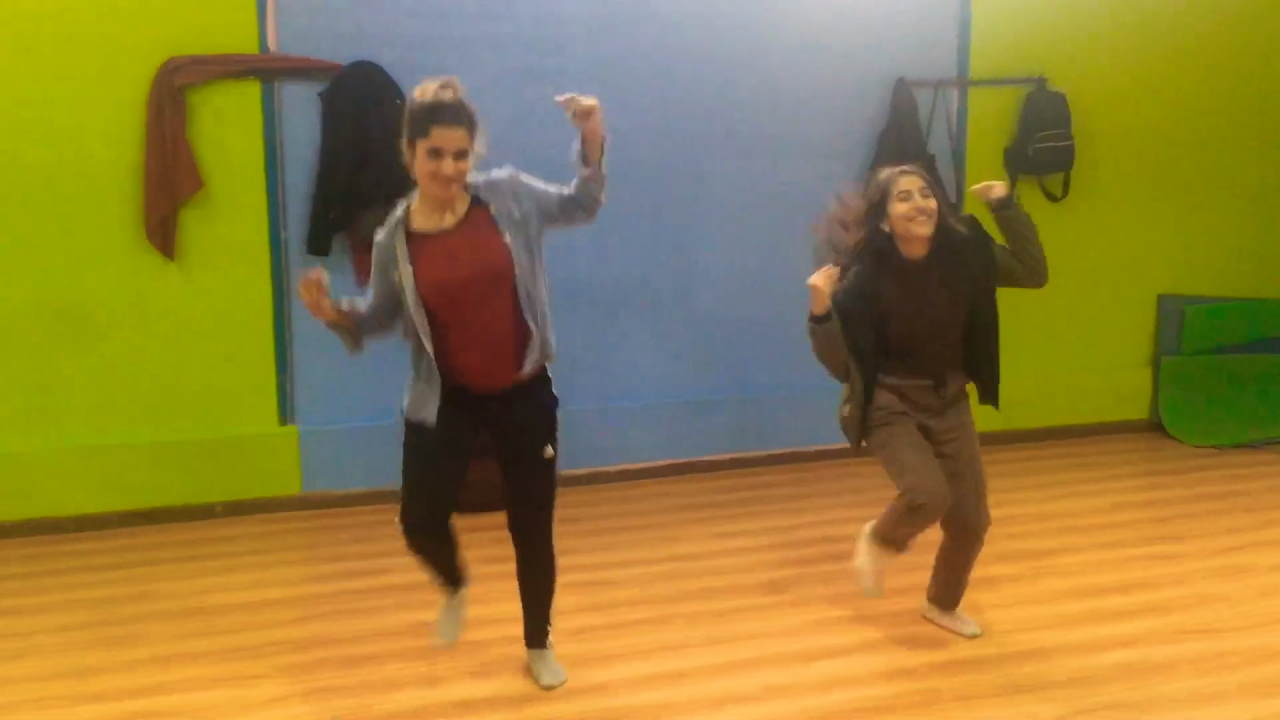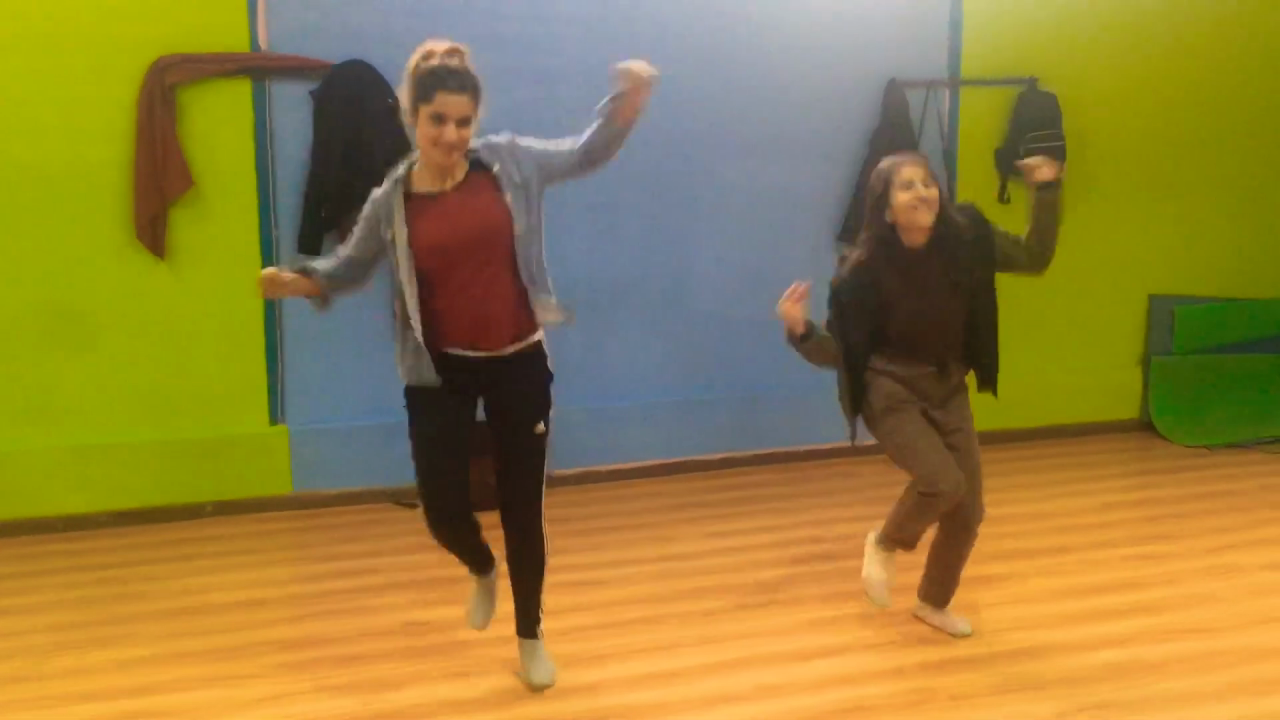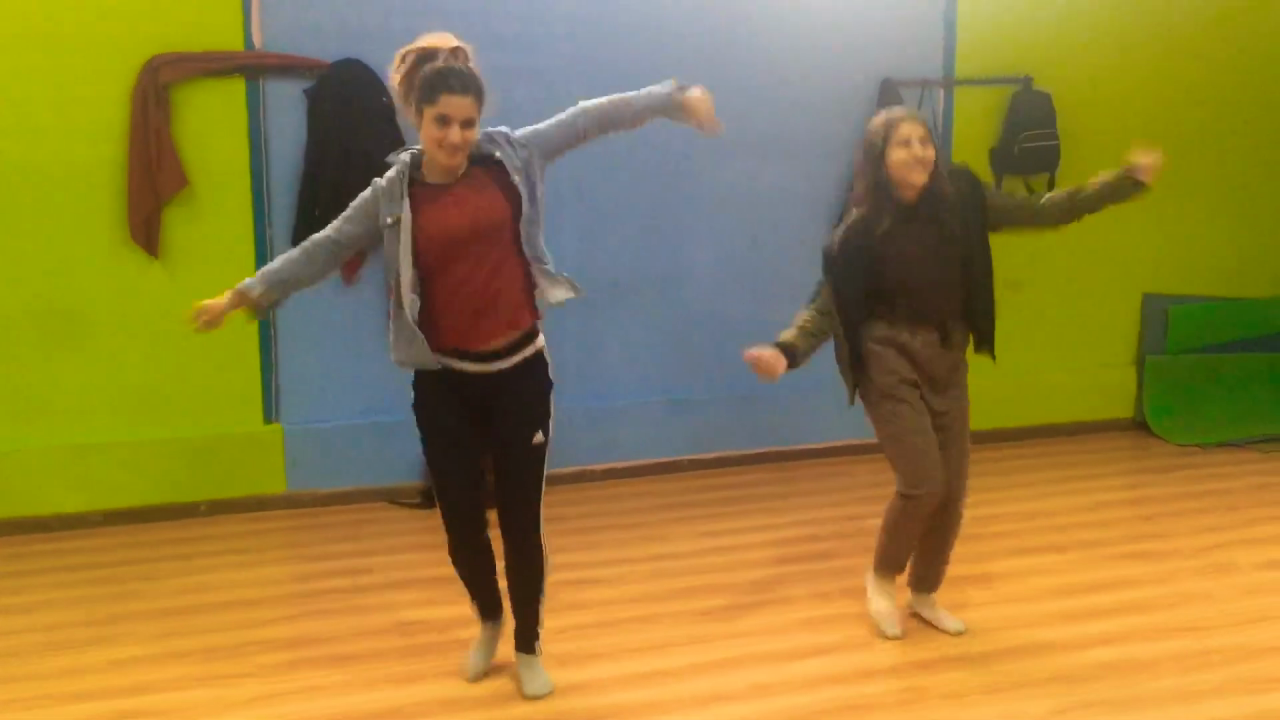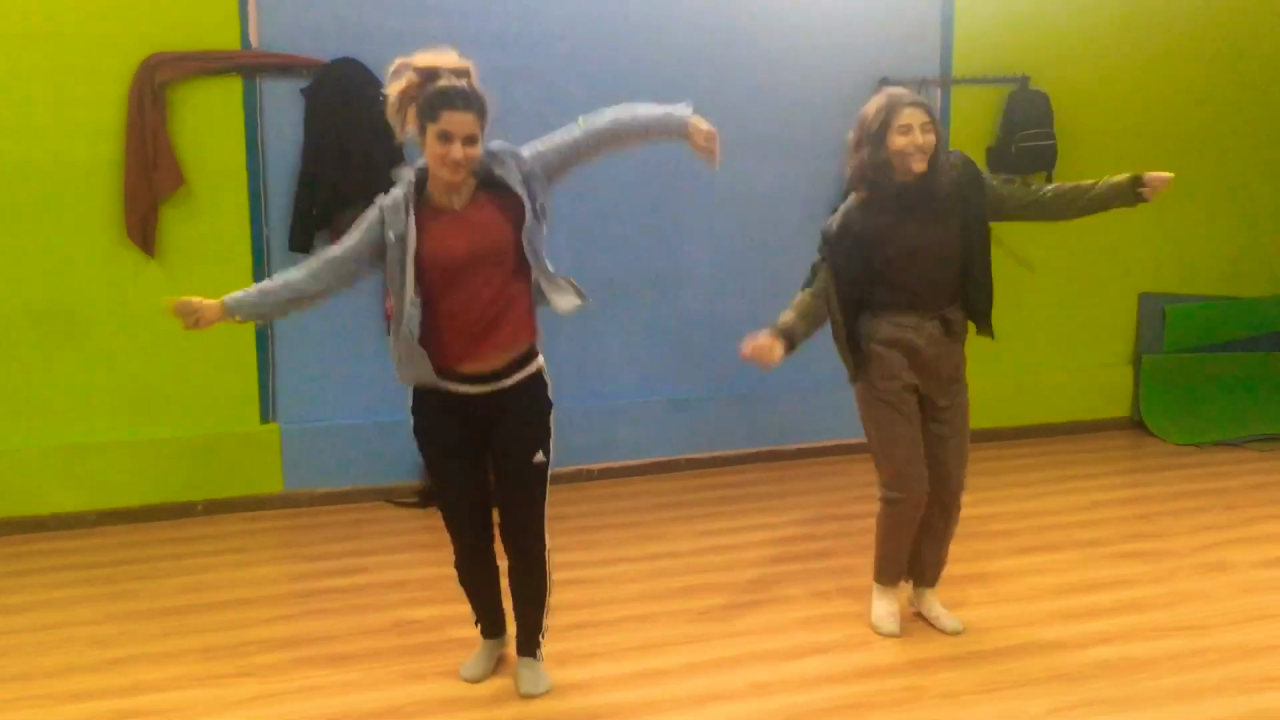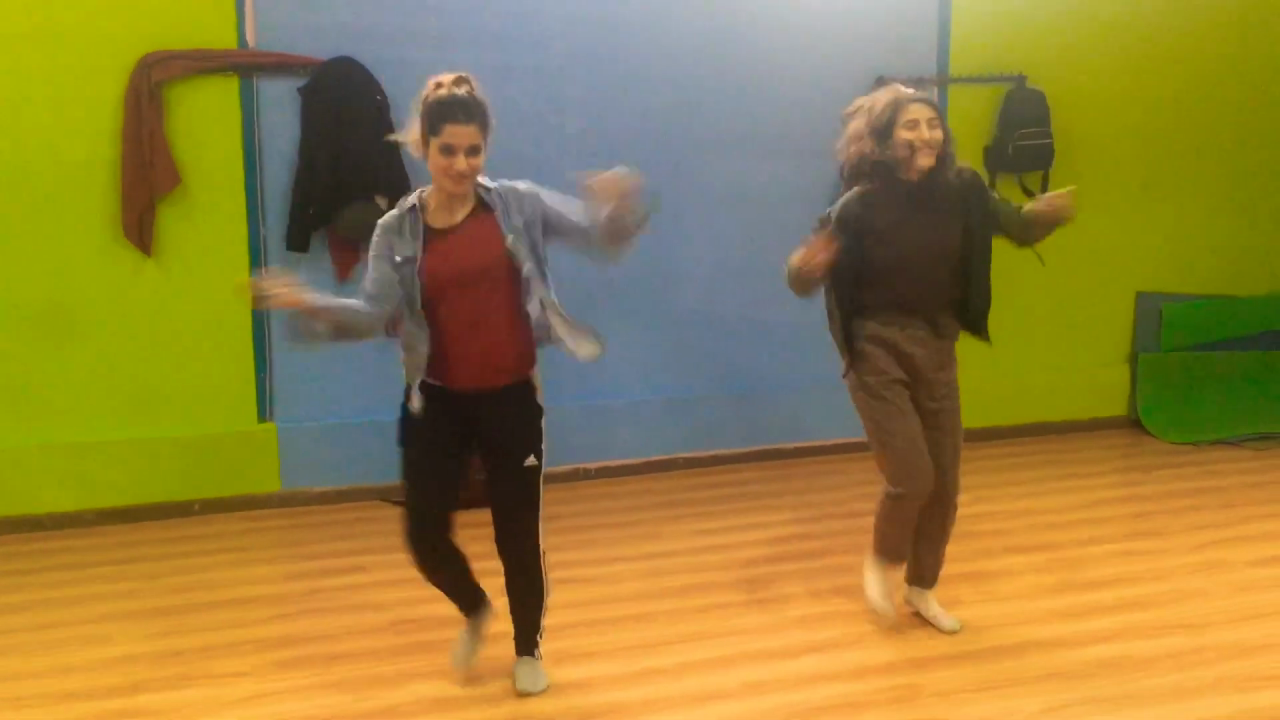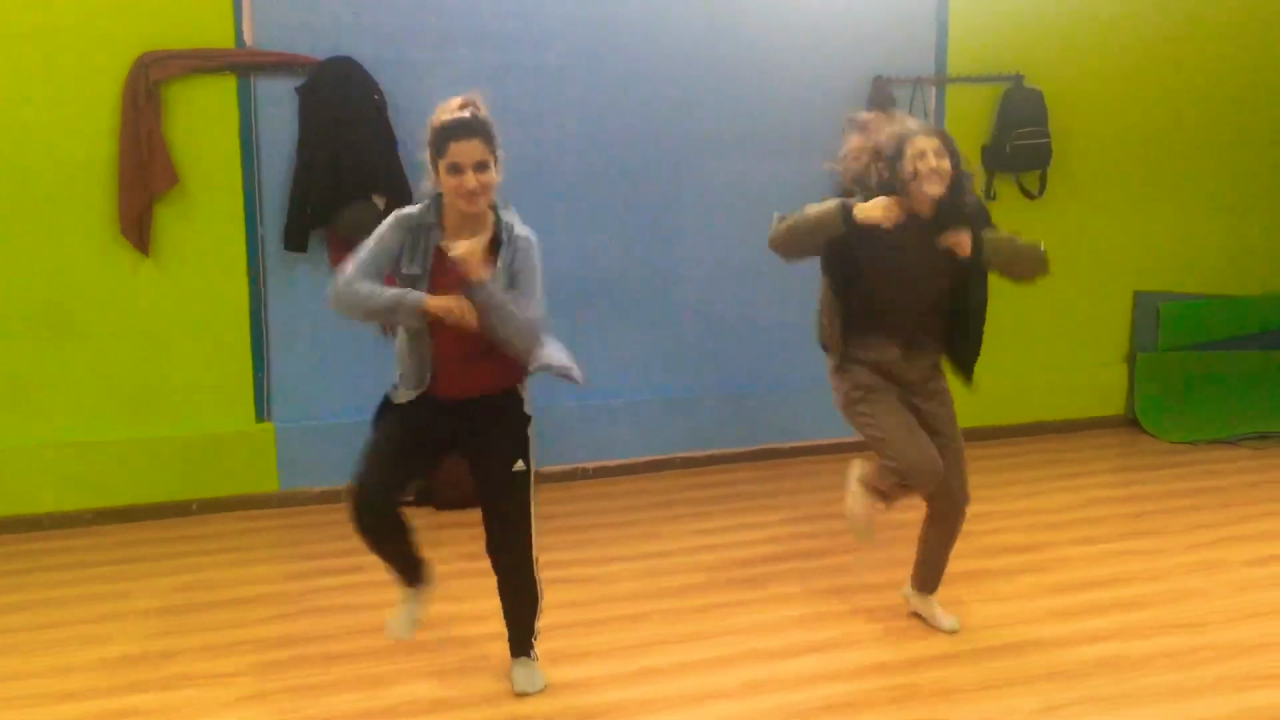
dt=0.1s
person 1, frame 1
left shoulder: (506, 194)
right shoulder: (393, 240)
left elbow: (582, 205)
right elbow: (376, 317)
left wrist: (593, 142)
right wrist: (331, 310)
left hip: (523, 389)
right hip: (446, 396)
left knee: (532, 529)
right knee: (421, 521)
left ankle: (539, 642)
right ankle: (454, 589)
person 1, frame 2
left shoulder: (506, 164)
right shoulder: (390, 201)
left elbow: (588, 153)
right elbow: (349, 266)
left wrist: (624, 105)
right wrist: (302, 280)
left hip: (517, 361)
right hip: (439, 371)
left knee: (522, 507)
right knee: (441, 507)
left ankle: (530, 634)
right ankle: (484, 568)
person 1, frame 3
left shoulder: (509, 154)
right shoulder: (391, 193)
left elbow: (590, 117)
right elbow: (323, 251)
left wrist: (676, 98)
right wrist: (241, 296)
left hip: (519, 370)
right hip: (444, 377)
left knee: (521, 518)
right knee: (462, 520)
left ankle: (529, 647)
right ankle: (489, 623)
person 1, frame 4
left shoulder: (515, 173)
right shoulder: (395, 212)
left elbow: (596, 129)
right elbow: (325, 274)
left wrist: (678, 120)
right wrist: (226, 307)
left hip: (517, 390)
right hip: (443, 397)
left knee: (523, 533)
right knee: (466, 534)
left ankle: (529, 650)
right ankle: (490, 635)
person 1, frame 5
left shoulder: (517, 204)
right shoulder: (398, 230)
left elbow: (604, 241)
right elbow: (371, 315)
left wrist: (620, 208)
right wrist: (304, 302)
left hip: (509, 398)
right hip: (435, 402)
left knee: (517, 536)
right knee: (426, 540)
left ankle: (528, 650)
right ankle: (474, 613)
person 1, frame 6
left shoulder: (518, 240)
right shoulder: (409, 227)
left elbow: (525, 337)
right elbow: (347, 293)
left wrist: (480, 276)
right wrist: (427, 302)
left hip: (495, 406)
right hip: (422, 397)
left knee: (509, 542)
right knee: (369, 505)
left ankle: (524, 652)
right ankle: (416, 582)
person 2, frame 1
left shoulder: (963, 251)
right shoulder: (862, 281)
left elbow: (1033, 272)
right elbow: (843, 364)
left wrist: (1006, 204)
right wrist: (820, 312)
left hip: (948, 403)
right hip: (892, 405)
left knee: (972, 520)
right knee: (929, 497)
left ankle: (943, 604)
right ankle: (877, 539)
person 2, frame 2
left shoulder: (963, 239)
right shoulder: (865, 270)
left elbow: (1034, 258)
right elbow: (838, 350)
left wrist: (1046, 192)
right wrist: (800, 330)
left hip: (947, 392)
right hip: (890, 392)
left knee: (967, 510)
right knee: (941, 483)
left ankle: (933, 602)
right ankle: (885, 544)
person 2, frame 3
left shoulder: (964, 200)
right shoulder: (862, 230)
left elbow: (1046, 212)
right elbow: (824, 308)
left wrist: (1126, 179)
right wrist: (785, 351)
left hip: (948, 364)
right hip: (890, 366)
left knee: (949, 492)
right knee: (923, 485)
left ankle: (924, 595)
right ankle: (882, 581)
person 2, frame 4
left shoulder: (961, 190)
right shoulder: (859, 214)
left elbow: (1042, 202)
right elbow: (820, 292)
left wrist: (1131, 187)
right wrist: (782, 336)
left hip: (947, 352)
right hip: (887, 356)
left knee: (949, 484)
right knee: (907, 486)
left ankle: (923, 591)
right ankle: (886, 587)
person 2, frame 5
left shoulder: (961, 193)
right shoulder: (861, 206)
left elbow: (1023, 227)
right elbow: (804, 281)
left wrist: (1050, 209)
right wrist: (804, 265)
left hip: (937, 355)
right hip: (878, 355)
left knee: (945, 485)
right knee: (911, 481)
left ankle: (921, 591)
right ankle: (882, 562)
person 2, frame 6
left shoulder: (966, 222)
right shoulder: (869, 225)
left elbow: (1035, 262)
right elbow: (783, 240)
left wrist: (980, 243)
right wrist: (848, 213)
left hip: (925, 375)
right hip: (866, 372)
left knee: (952, 494)
right knee: (922, 471)
left ankle: (923, 595)
right ankle: (869, 480)
